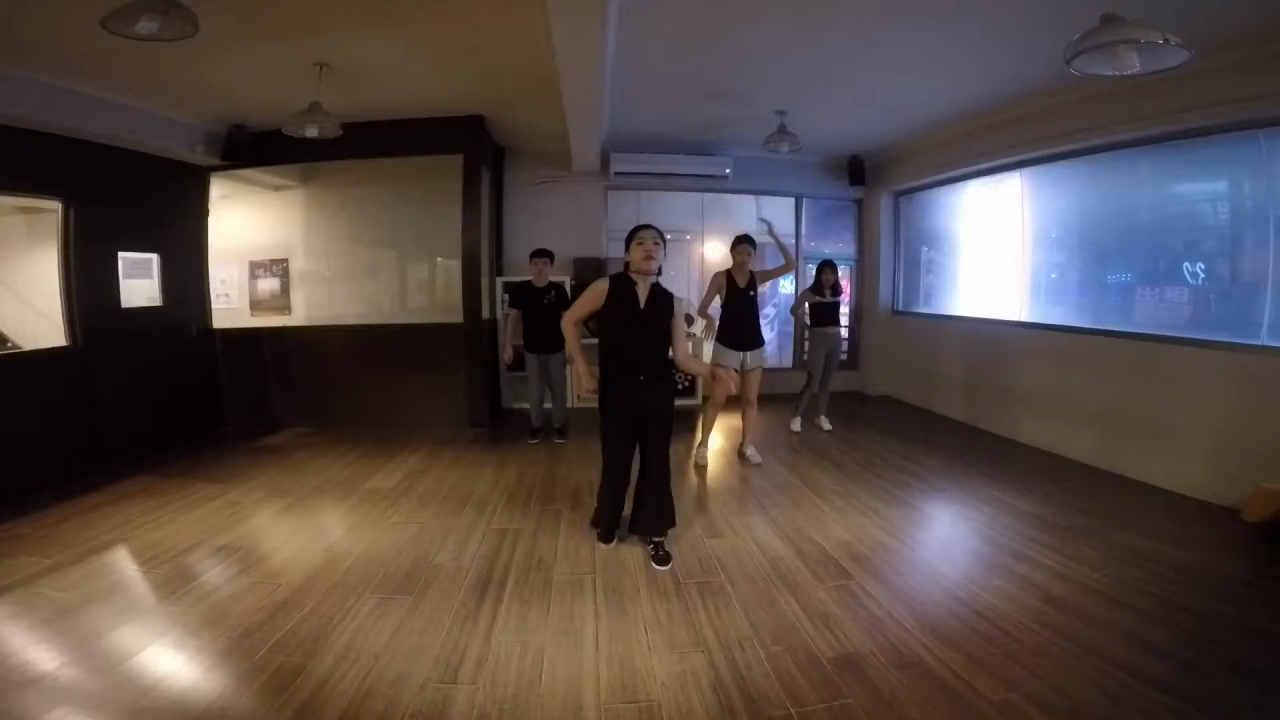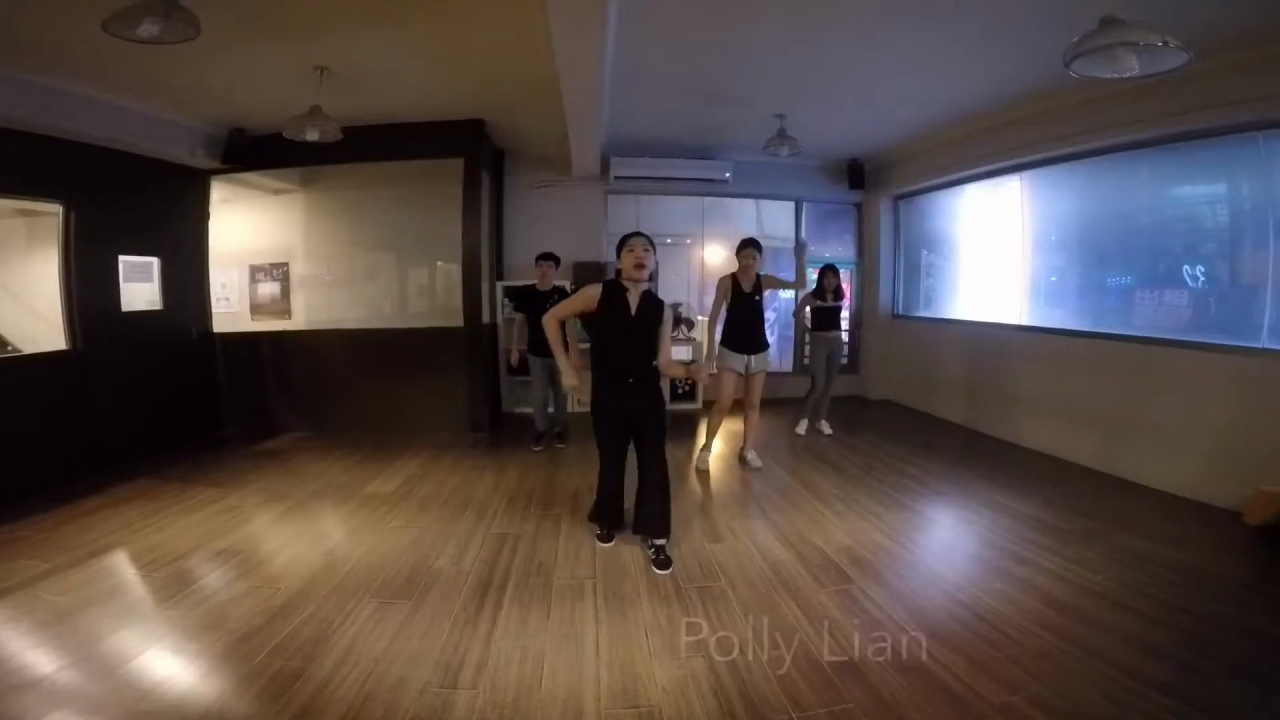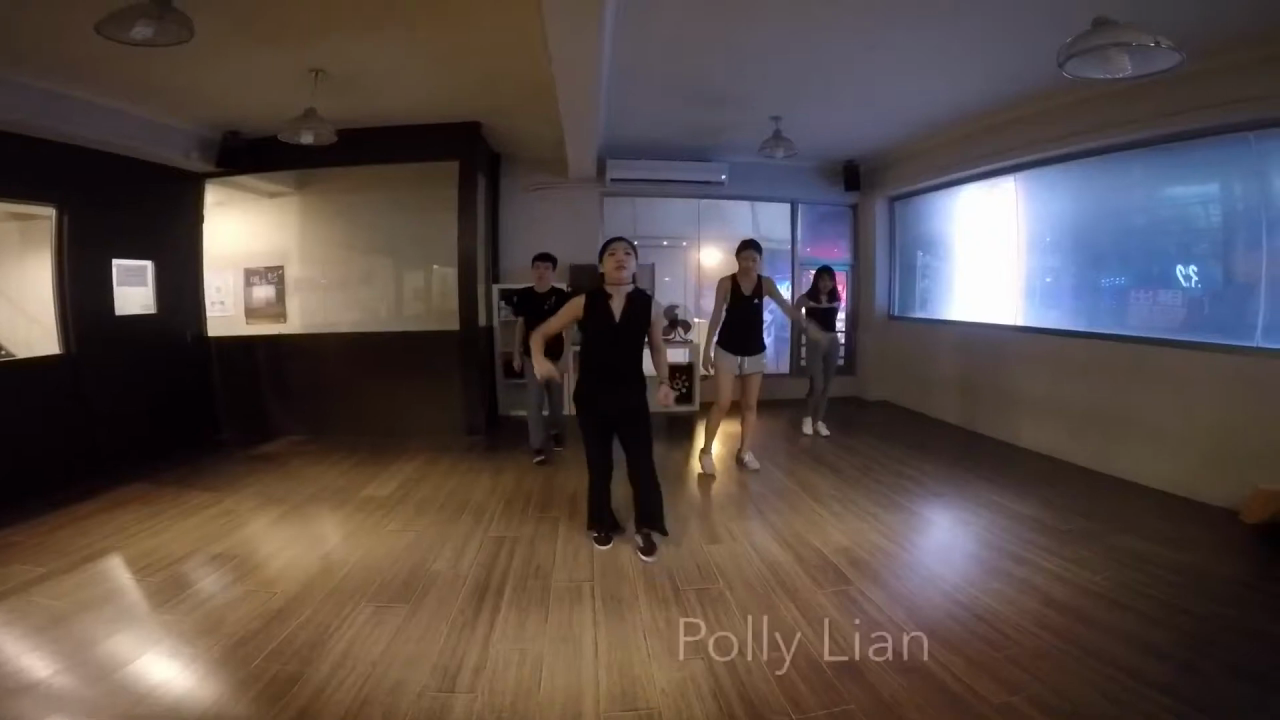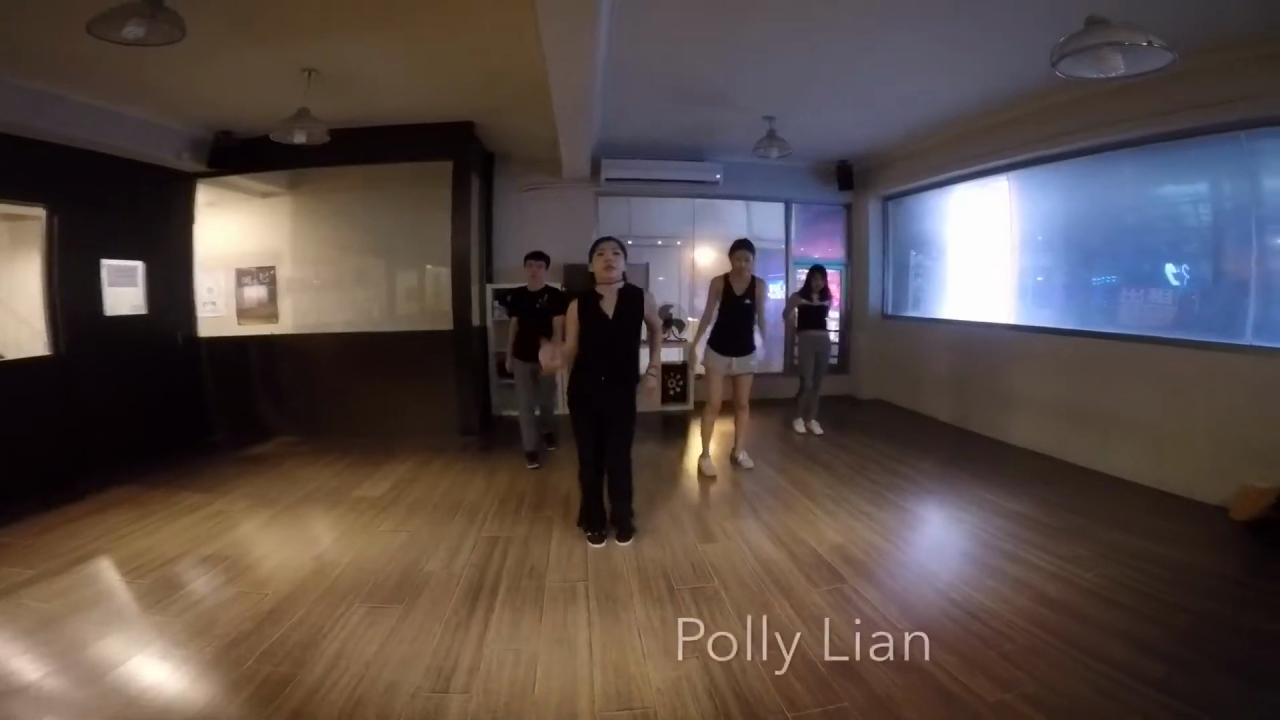
dt=0.2s
person 1, frame 1
left shoulder: (670, 302)
right shoulder: (607, 288)
left elbow: (683, 357)
right elbow: (570, 321)
left wrist: (712, 372)
right wrist: (581, 368)
left hip: (658, 393)
right hip: (617, 393)
left knee: (657, 464)
right knee: (616, 463)
left ankle: (654, 534)
right ankle: (607, 523)
person 1, frame 2
left shoulder: (660, 308)
right shoulder: (599, 294)
left elbow: (664, 362)
right elbow: (551, 318)
left wrist: (691, 371)
right wrist: (565, 367)
left hip: (649, 396)
right hip: (609, 395)
left knee: (654, 467)
right knee: (612, 464)
left ankle: (655, 539)
right ankle: (607, 521)
person 1, frame 3
left shoulder: (648, 305)
right shoulder: (584, 303)
left elbow: (658, 350)
right elbow: (541, 334)
left wrist: (664, 382)
right wrist: (539, 358)
left hip: (632, 396)
right hip: (592, 395)
left knee: (642, 464)
right knee: (598, 463)
left ankle: (647, 528)
right ankle: (602, 524)
person 1, frame 4
left shoulder: (642, 299)
right shoulder: (578, 305)
left elbow: (656, 332)
right elbow: (568, 354)
left wrist: (653, 371)
right wrist: (551, 361)
left hip: (621, 391)
right hip: (584, 392)
left knee: (619, 458)
right knee: (590, 459)
left ankle: (622, 518)
right ankle: (593, 520)
person 2, frame 1
left shoulder: (758, 277)
right shoulder: (721, 277)
left elbow: (790, 265)
right elbow: (702, 308)
left wrist: (775, 237)
right wrist: (709, 318)
left hip: (754, 346)
right hip: (727, 345)
left knee: (750, 400)
right knee: (718, 399)
left ankle: (746, 445)
right ankle: (702, 445)
person 2, frame 2
left shoulder: (764, 281)
right shoulder: (726, 282)
left elbow: (798, 285)
right elbow: (714, 315)
left wrist: (800, 257)
right wrist: (711, 345)
left hip: (758, 350)
right hip: (731, 349)
left knee: (753, 404)
right knee: (723, 403)
left ankle: (747, 450)
right ankle: (705, 449)
person 2, frame 3
left shoulder: (765, 283)
right shoulder: (726, 283)
left elbow: (787, 308)
right elbow: (716, 316)
left wrist: (811, 329)
right wrist: (707, 349)
left hip: (755, 351)
right hip: (728, 350)
left knee: (750, 404)
right knee: (722, 403)
left ankle: (744, 451)
right ankle: (706, 451)
person 2, frame 4
left shoulder: (759, 285)
right shoulder: (718, 283)
left elbow: (760, 319)
right elbow: (708, 315)
right wrist: (694, 345)
left hip: (745, 351)
right hip: (717, 350)
left knee: (742, 404)
right knee: (713, 404)
left ankle: (739, 450)
right ankle: (705, 455)
person 3, frame 1
left shoulder: (558, 290)
right shoulder: (520, 290)
right elbow: (513, 318)
right wrist: (508, 346)
left hip: (555, 349)
right hip: (532, 350)
left knee: (558, 391)
right knee: (535, 392)
left ankle: (559, 425)
right ankle: (537, 425)
person 3, frame 2
left shoulder: (562, 294)
right shoulder: (524, 293)
right elbow: (519, 322)
left wrist: (573, 351)
right wrist: (514, 348)
right hip: (536, 353)
left knee: (560, 395)
right knee: (539, 395)
left ankle: (559, 429)
right ankle: (541, 430)
person 3, frame 3
left shoulder: (560, 296)
right shoulder: (523, 295)
right elbow: (520, 325)
left wrist: (564, 356)
right wrist: (517, 353)
left hip: (555, 356)
right hip: (531, 356)
left knee: (556, 400)
right knee: (534, 402)
left ankle: (555, 432)
right ankle: (538, 446)
person 3, frame 4
left shoulder: (554, 295)
right shoulder: (516, 295)
left elbow: (558, 327)
right elbow: (515, 325)
right wrist: (509, 354)
right hip: (521, 358)
left knee: (546, 403)
right knee: (525, 405)
left ankle: (548, 432)
right ankle: (531, 448)
person 4, frame 1
left shoulder: (838, 293)
right shoulder: (809, 293)
right elbow: (794, 311)
right wrist: (807, 326)
left hip: (835, 338)
right hip: (818, 338)
left knee: (826, 380)
right knee: (813, 380)
left ankle: (821, 416)
right ankle: (797, 417)
person 4, frame 2
left shoulder: (840, 297)
right shoulder: (812, 297)
right elbow: (797, 315)
right wrist: (810, 330)
left hip: (837, 342)
right hip: (819, 341)
left knee: (828, 384)
right knee: (817, 384)
left ankle: (821, 420)
right ankle: (804, 420)
person 4, frame 3
left shoulder: (836, 300)
right shoulder: (806, 299)
left hip: (832, 343)
right hip: (815, 343)
left knee: (826, 386)
right knee: (817, 386)
left ankle: (819, 421)
right ankle: (808, 417)
person 4, frame 4
left shoulder: (827, 299)
right shoulder: (798, 297)
right elbow: (786, 315)
left hip: (823, 341)
right hip: (806, 341)
left knee: (817, 384)
right knee: (807, 384)
left ankle: (812, 420)
right ankle: (799, 418)
